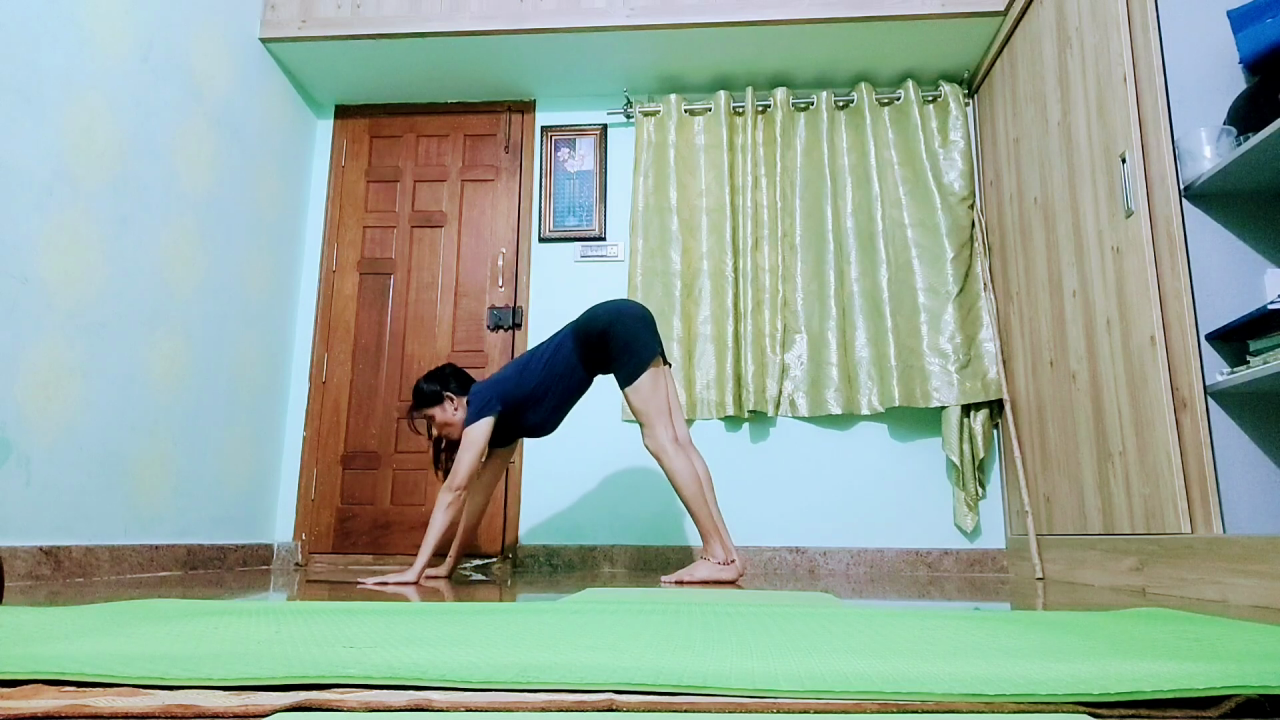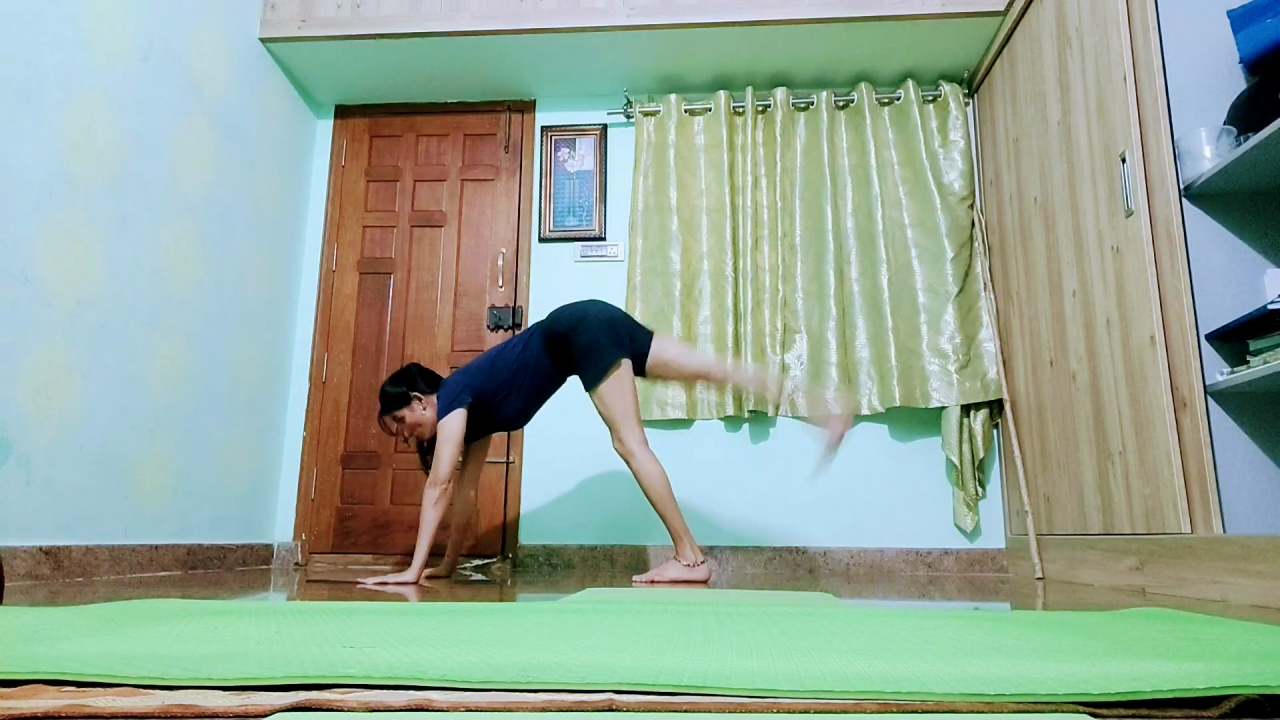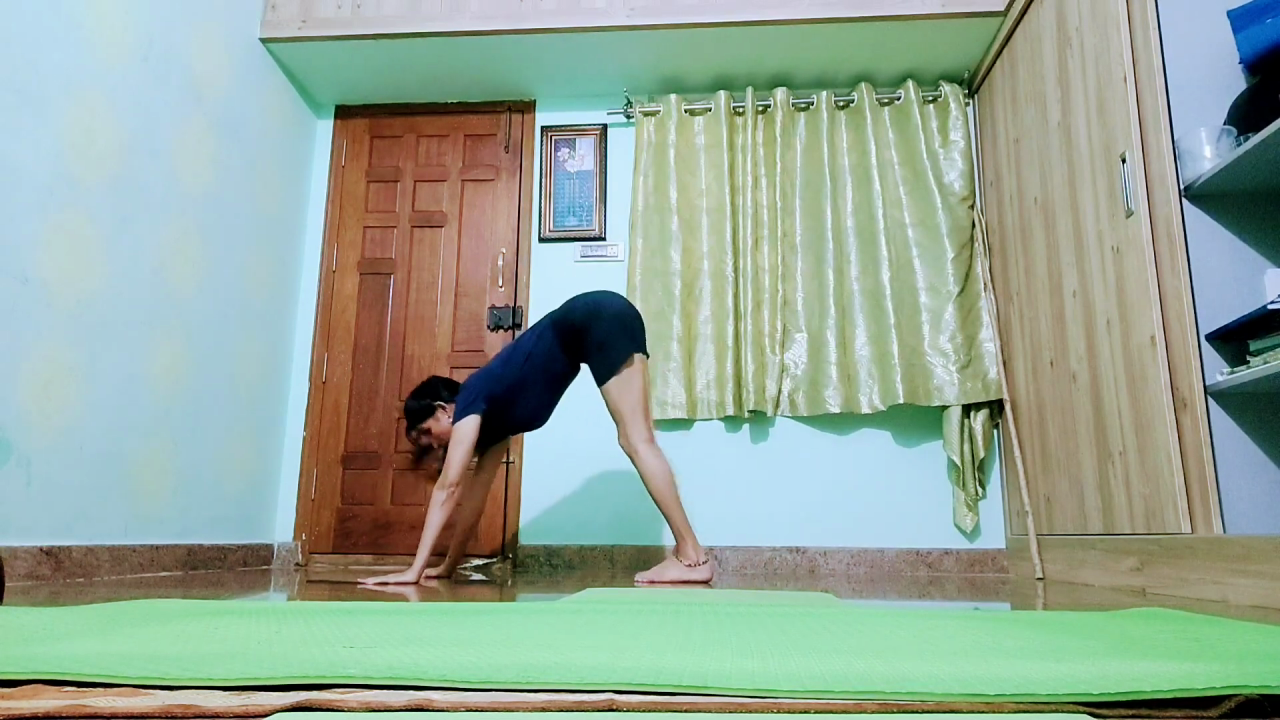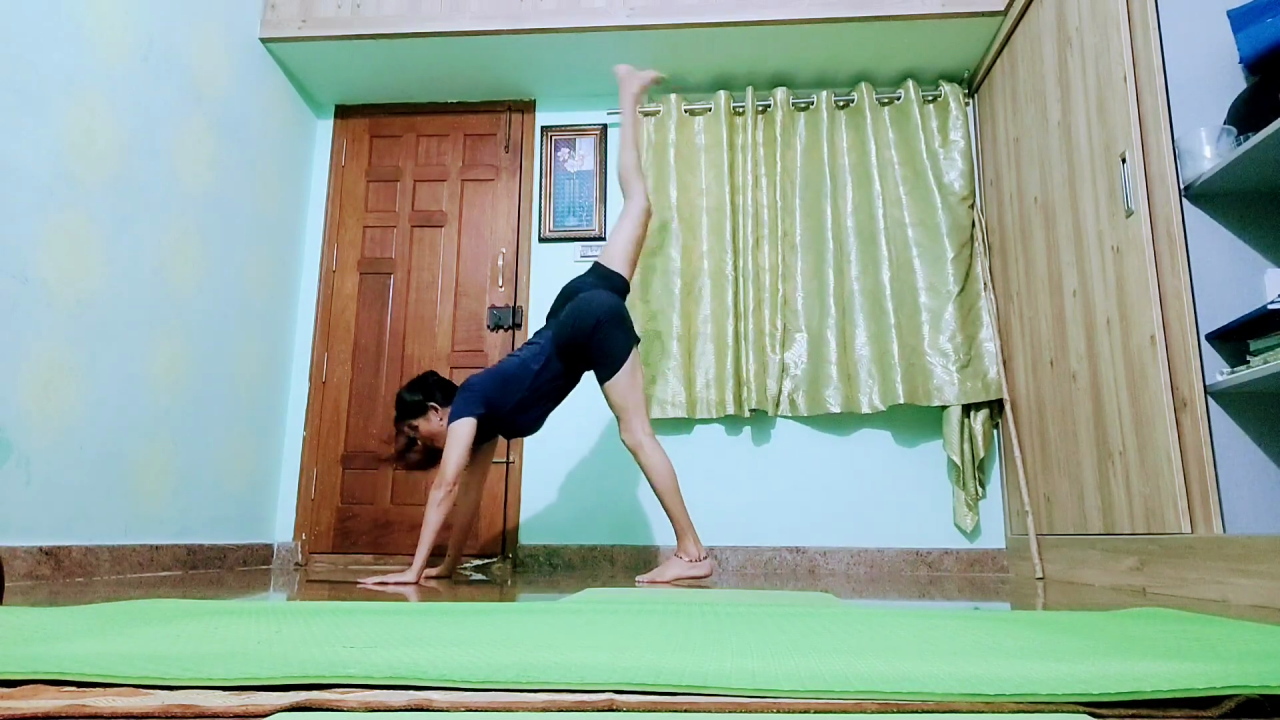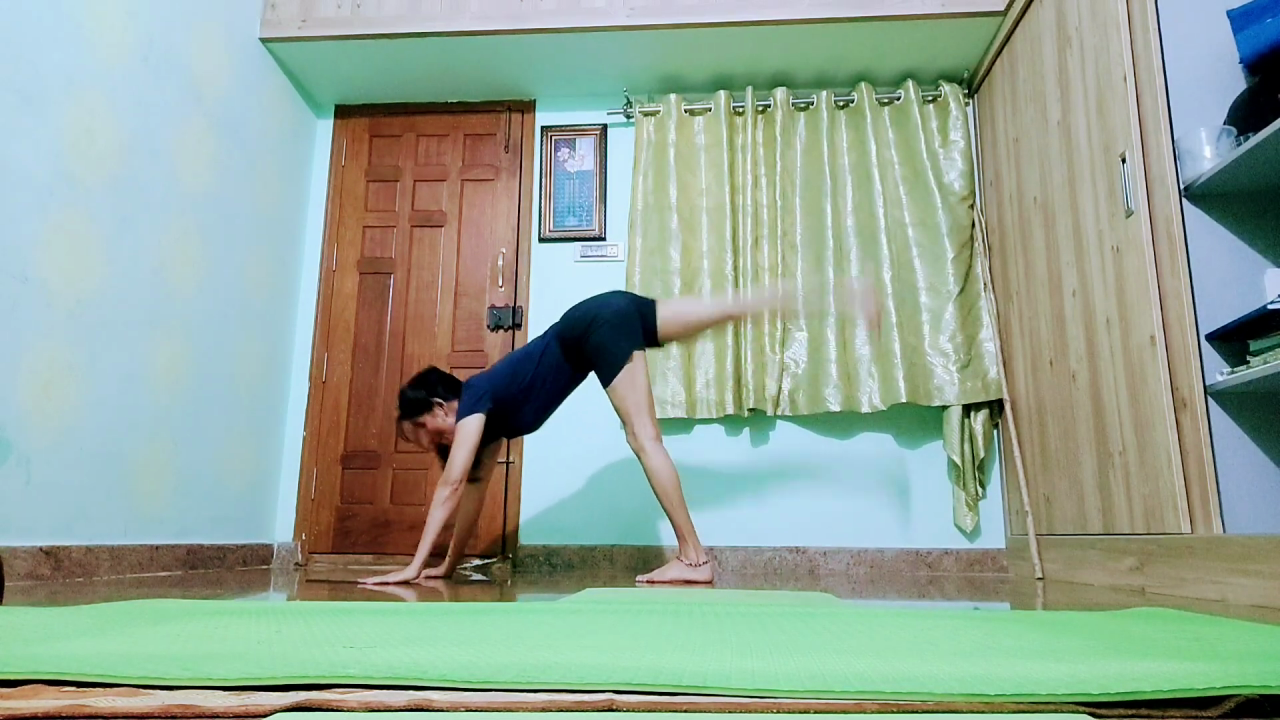
dt=1s
person 1, frame 1
left shoulder: (483, 402)
right shoulder: (503, 418)
left elbow: (455, 489)
right elbow: (480, 490)
left wrist: (415, 569)
right wrist: (449, 563)
left hip: (616, 328)
right hip: (617, 332)
left knee: (661, 441)
right knee: (678, 441)
left ankle: (718, 557)
right ankle: (726, 553)
person 1, frame 2
left shoulder: (451, 399)
right shoulder: (475, 415)
left elbow: (440, 486)
right elbow: (466, 485)
left wrist: (414, 570)
right wrist: (447, 564)
left hip: (581, 331)
right hip: (590, 328)
left knee: (630, 443)
right knee: (715, 369)
left ankle: (689, 557)
right ankle: (827, 414)
person 1, frame 3
left shoulder: (469, 404)
right shoulder: (488, 413)
left elbow: (448, 488)
right elbow: (474, 492)
left wrist: (414, 569)
right wrist: (449, 565)
left hip: (600, 320)
right hip: (604, 315)
left knee: (635, 442)
right knee: (644, 441)
left ankle: (692, 556)
right ankle: (691, 552)
person 1, frame 4
left shoulder: (467, 408)
right shoulder: (481, 413)
left elbow: (446, 488)
right elbow: (469, 489)
left wrist: (416, 569)
left hip: (593, 322)
right hip: (584, 307)
left knee: (636, 435)
right knee: (636, 207)
left ankle: (692, 553)
person 1, frame 5
left shoulder: (474, 401)
right shoulder: (489, 411)
left elbow: (451, 485)
right elbow: (474, 483)
left wrist: (414, 567)
right wrist: (447, 564)
left hip: (600, 326)
right hip: (607, 317)
left knee: (643, 437)
right knee: (731, 307)
left ankle: (693, 556)
right ankle: (846, 299)
